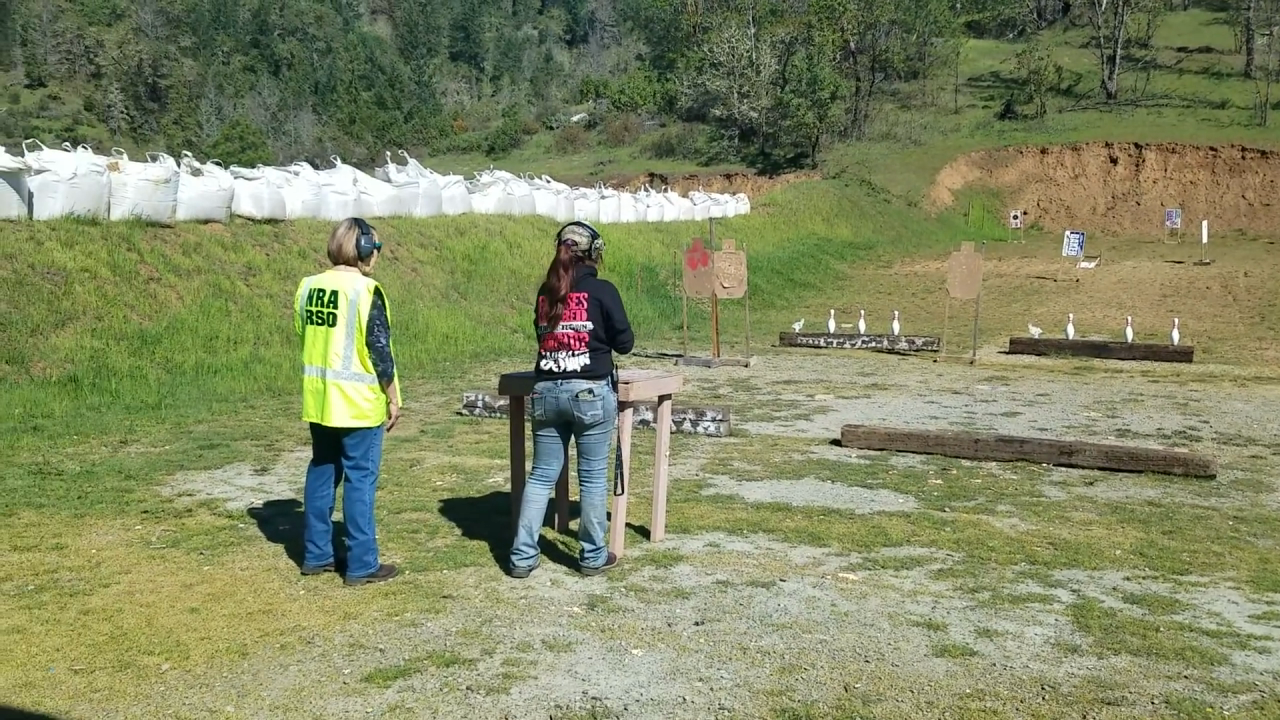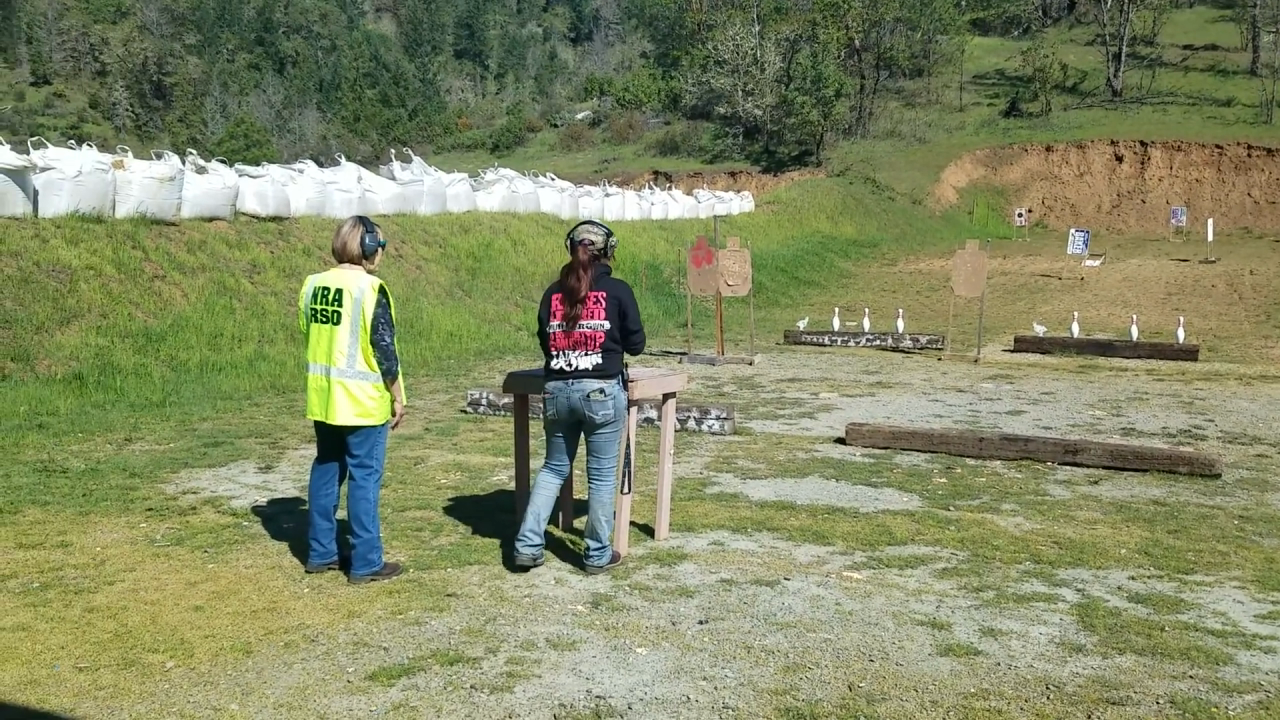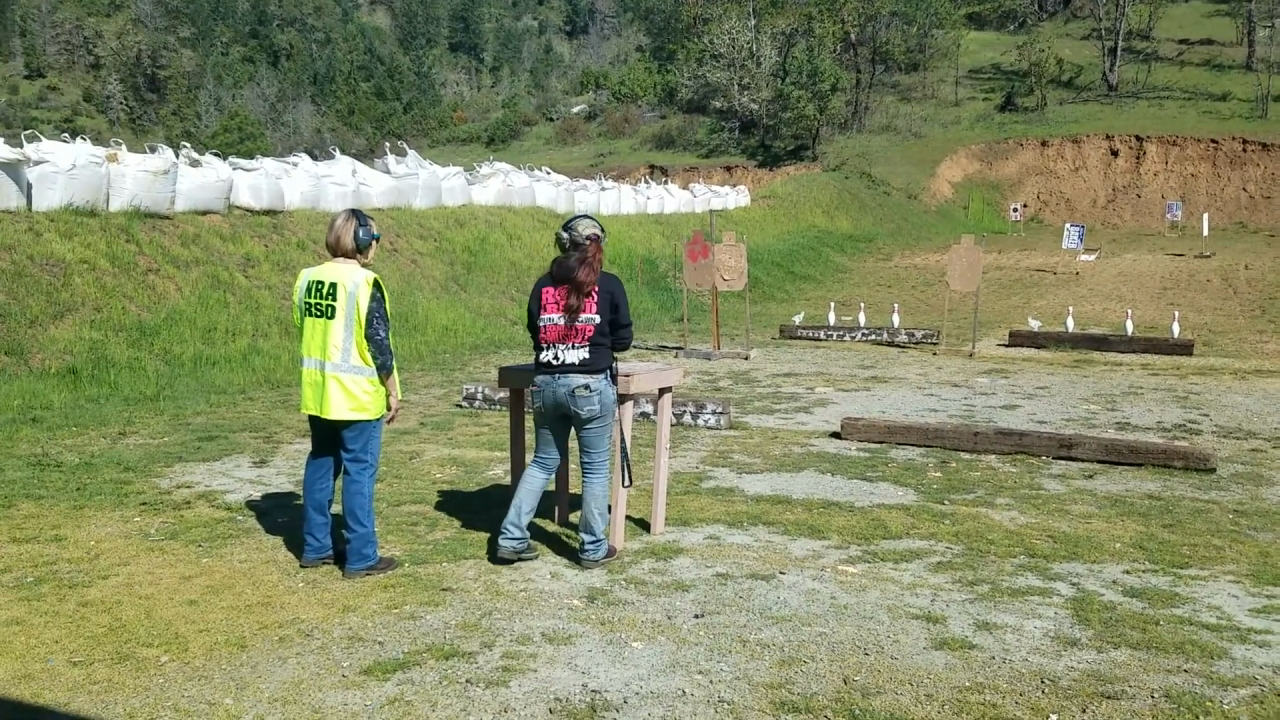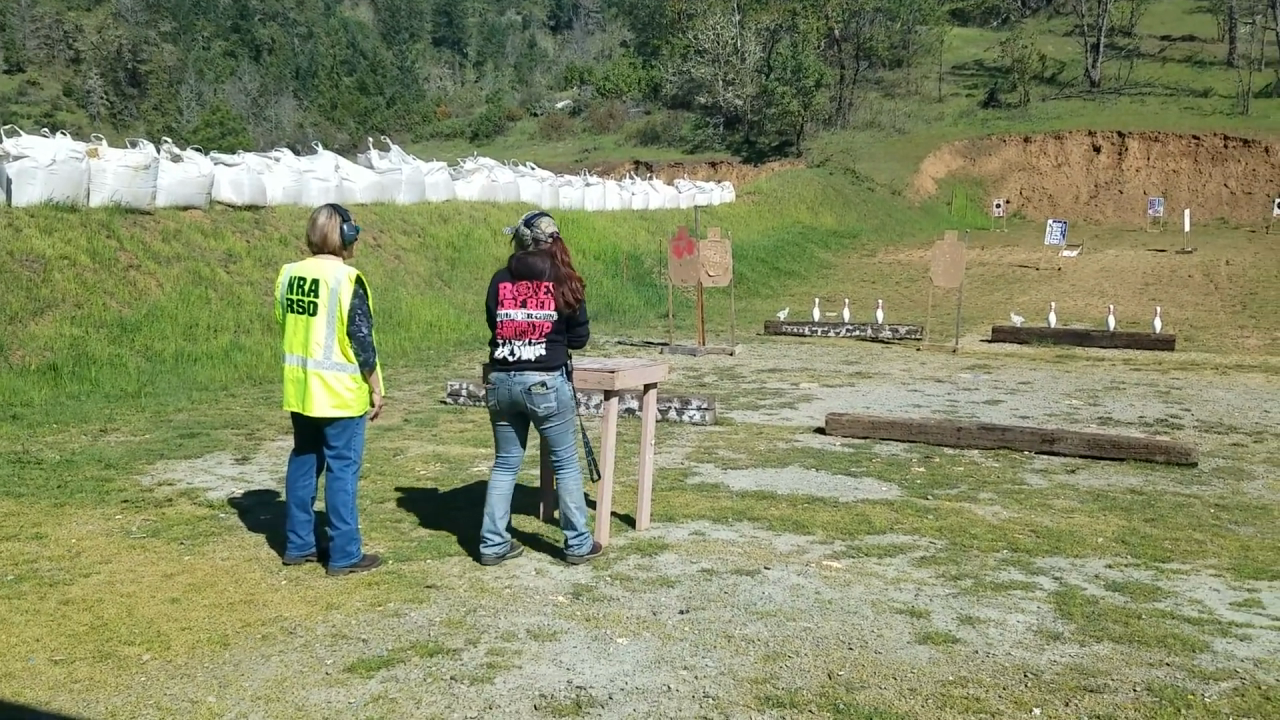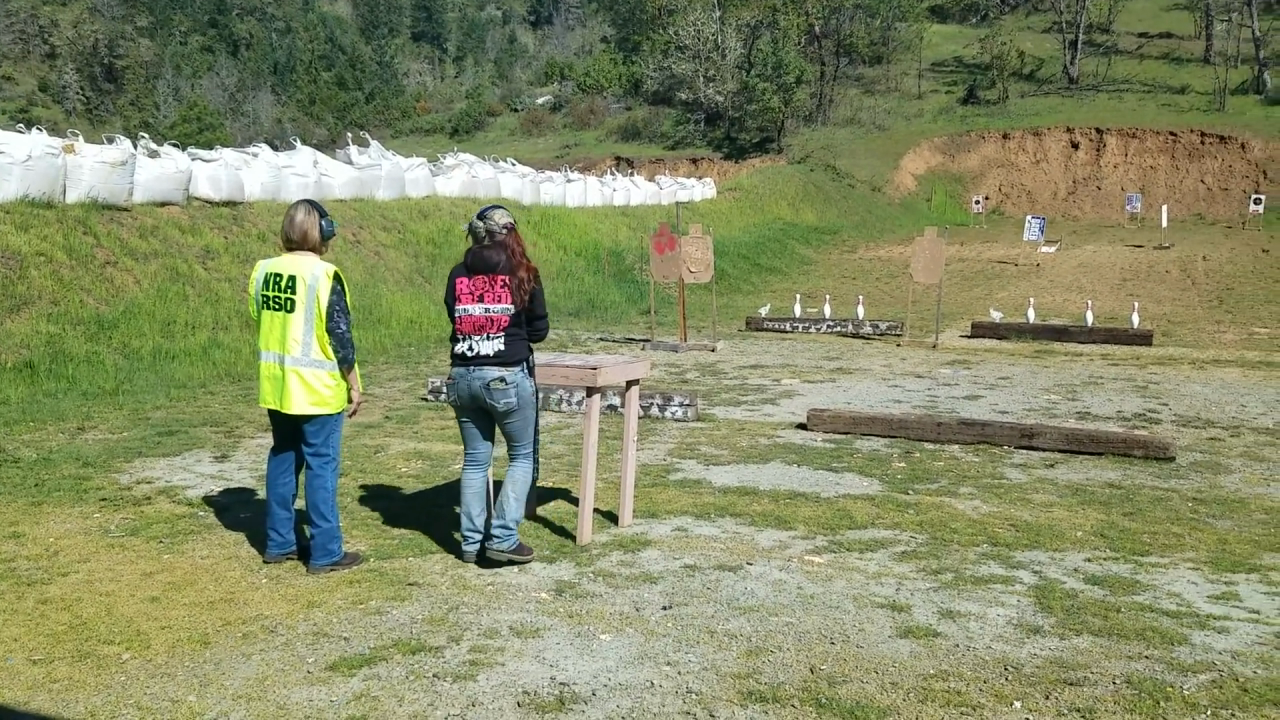
dt=0.3s
person 1, frame 1
left shoulder: (308, 287)
right shoulder: (366, 290)
left elbow: (305, 339)
right elbow: (380, 351)
right wrist: (392, 399)
left hip: (319, 400)
right hip: (358, 403)
left knee: (321, 473)
right knee: (360, 480)
left ankle: (316, 555)
right ankle: (361, 565)
person 1, frame 2
left shoulder: (312, 285)
right shoulder: (370, 288)
left elbow: (309, 337)
right elbow: (384, 350)
right wrist: (397, 397)
left hip: (323, 398)
right hip: (363, 402)
left knee: (325, 471)
right knee: (364, 478)
left ankle: (320, 553)
right ankle: (366, 563)
person 1, frame 3
left shoulder: (307, 279)
right shoulder: (365, 282)
left elbow: (305, 332)
right elbow: (379, 344)
right wrist: (392, 392)
left hip: (317, 393)
right hip: (358, 396)
left knee: (321, 466)
right knee: (359, 473)
left ankle: (315, 548)
right ankle: (361, 557)
person 1, frame 4
left shoulder: (289, 274)
right shoulder: (346, 279)
left elbow: (285, 327)
right elbow: (362, 340)
right wrist: (375, 389)
left hip: (300, 389)
right hip: (340, 392)
left knee: (303, 463)
right knee: (342, 470)
left ankle: (298, 545)
right ankle: (344, 554)
person 1, frame 5
left shoulder: (263, 271)
right shoulder: (324, 275)
left elbow: (259, 321)
right elbow: (341, 337)
right wrist: (354, 386)
left hip: (277, 387)
right hip: (318, 390)
left knee: (283, 461)
right knee: (321, 468)
left ankle: (279, 543)
right ankle: (326, 553)
person 2, frame 1
left shoulder: (545, 293)
right shoulder: (602, 290)
right elbow: (624, 343)
left hip: (546, 392)
right hip: (591, 392)
left knee: (541, 475)
right knee: (593, 477)
left ankle: (522, 556)
right ankle: (593, 556)
person 2, frame 2
left shoulder: (554, 292)
right shoulder: (618, 290)
left elbow: (544, 342)
right elbow: (636, 344)
left hip: (558, 391)
right hip: (603, 392)
left knee: (553, 468)
right knee: (601, 475)
left ankle: (528, 545)
right ankle: (597, 554)
person 2, frame 3
left shoulder: (544, 284)
right shoulder: (608, 285)
left elbow: (534, 331)
right elbow: (623, 340)
left hip: (546, 384)
right hip: (591, 385)
left knee: (543, 462)
right knee: (595, 468)
left ankle: (511, 538)
right ankle: (593, 548)
person 2, frame 4
left shoulder: (500, 280)
right shoulder: (566, 282)
left elbow: (493, 325)
right elbow: (580, 338)
left hip: (502, 381)
right hip: (546, 382)
left knee: (505, 463)
right knee: (565, 463)
left ankle: (492, 544)
right ankle: (578, 543)
person 2, frame 5
left shoulder: (458, 274)
right shoulder: (523, 275)
left elbow: (455, 318)
right elbow: (539, 330)
left hip: (463, 376)
right hip: (507, 377)
left knee: (475, 459)
right knee: (522, 456)
left ankle: (472, 541)
right ankle: (502, 539)
